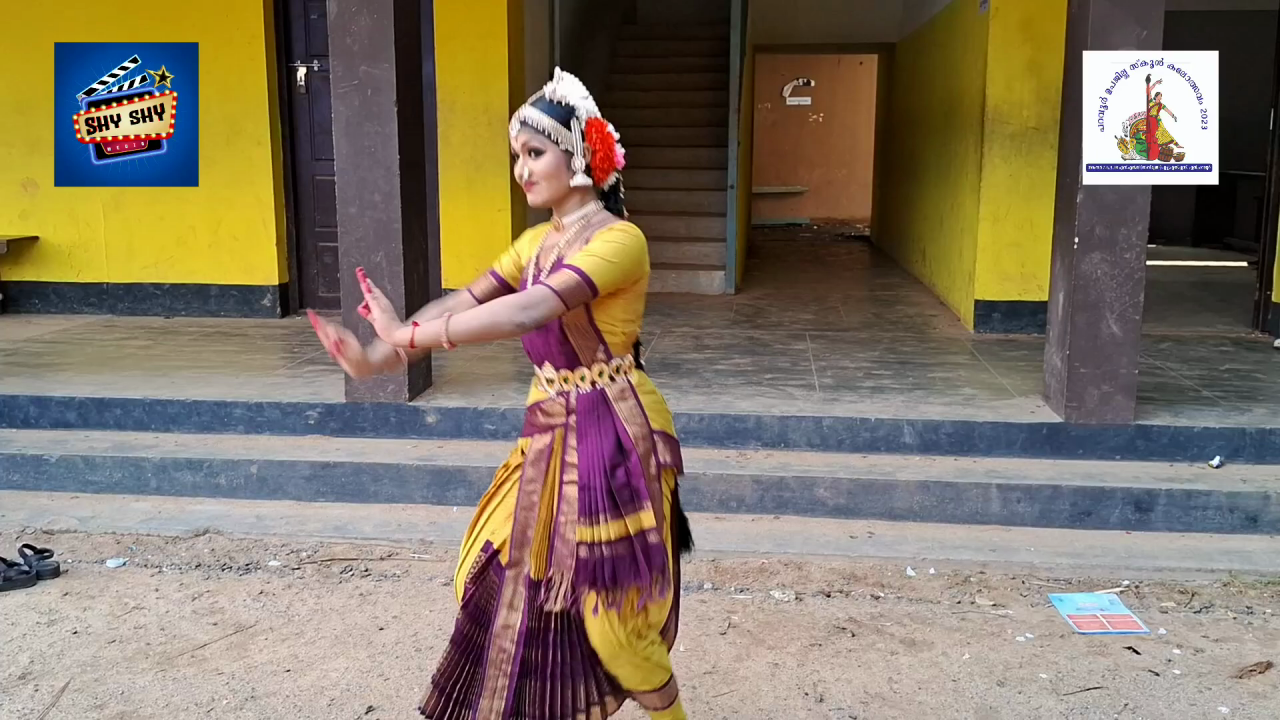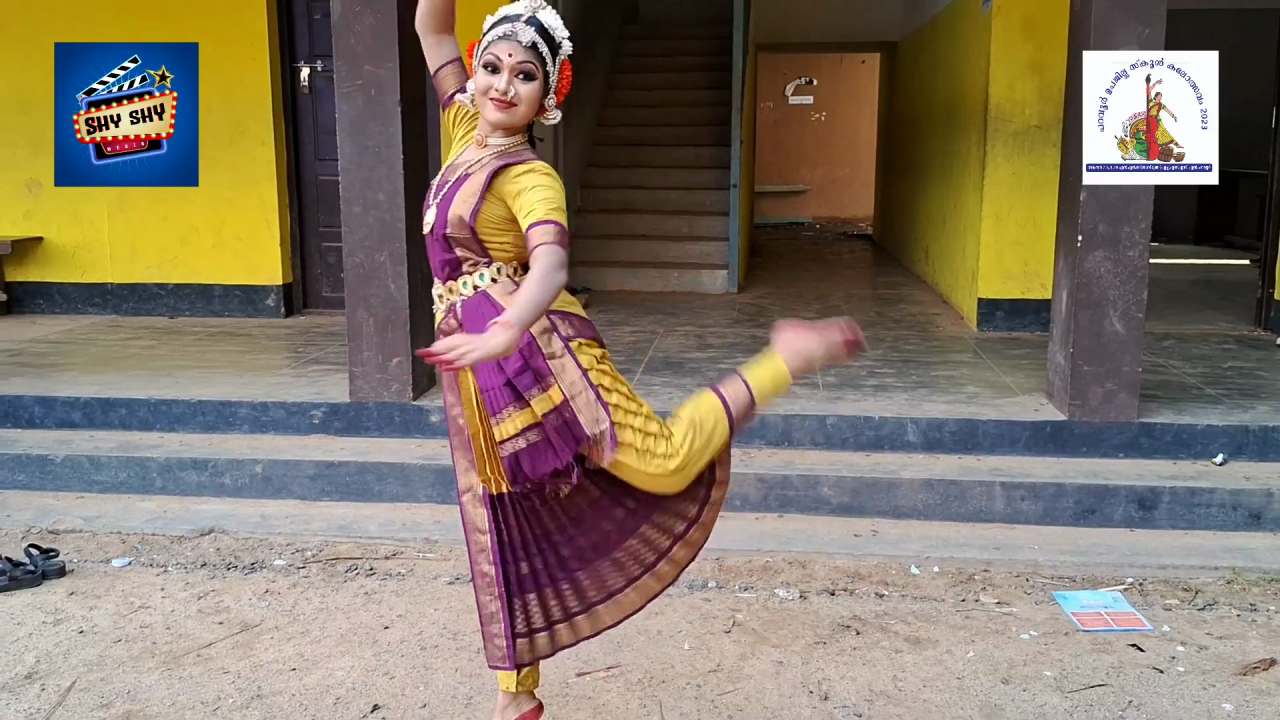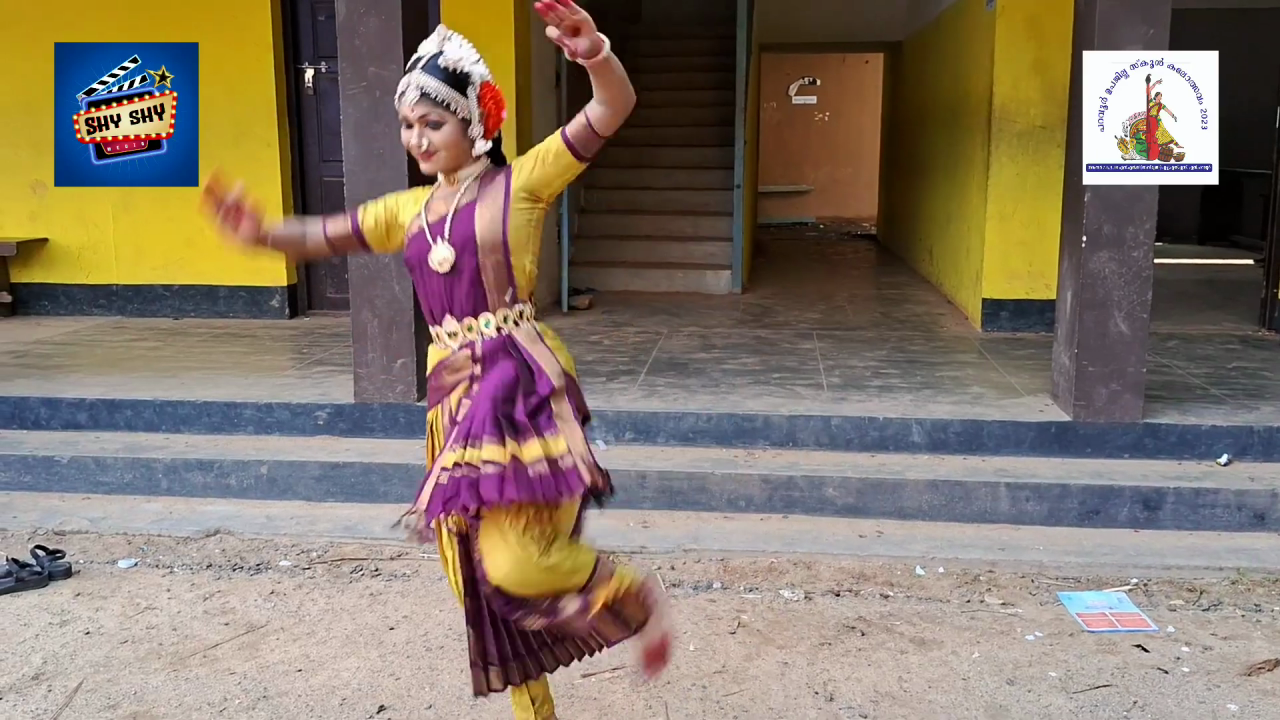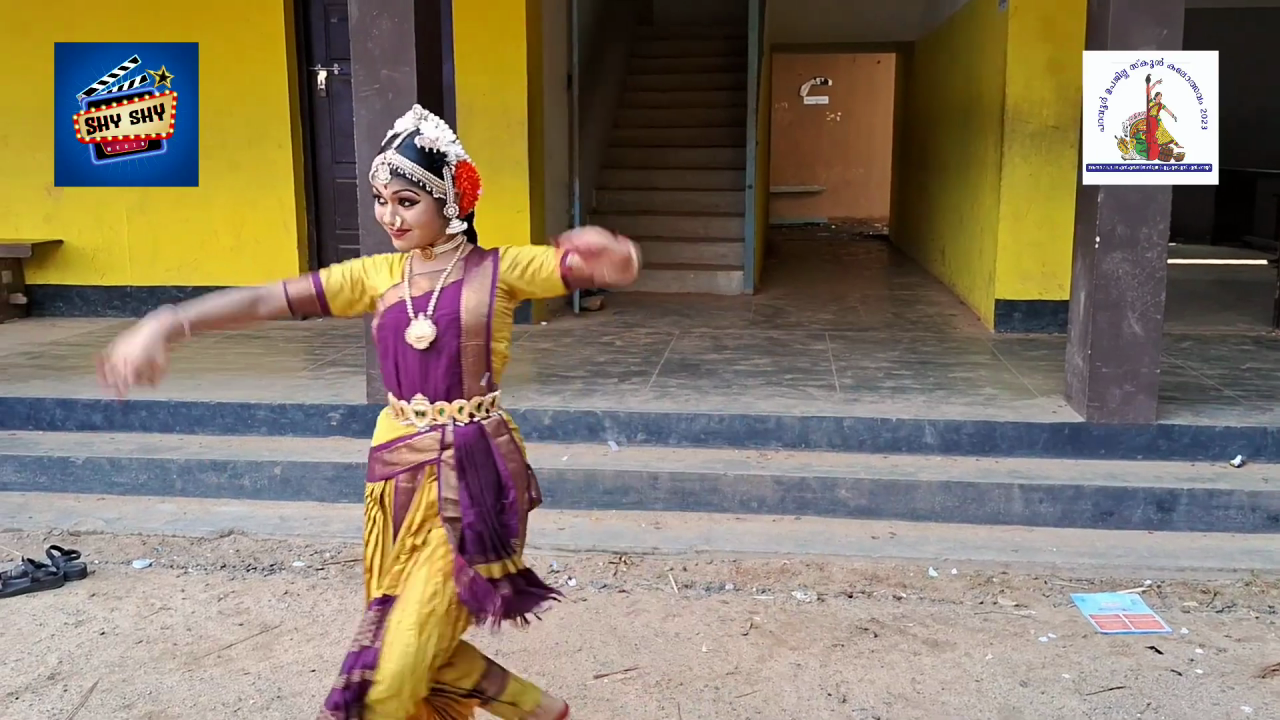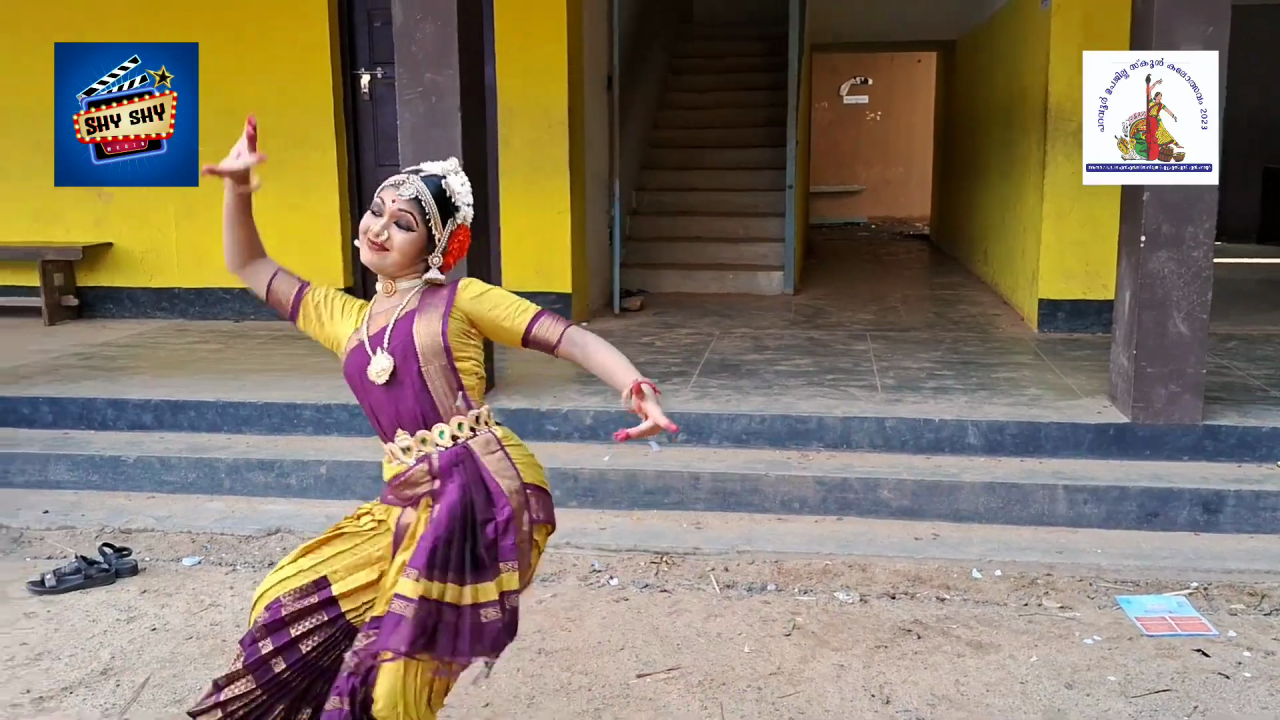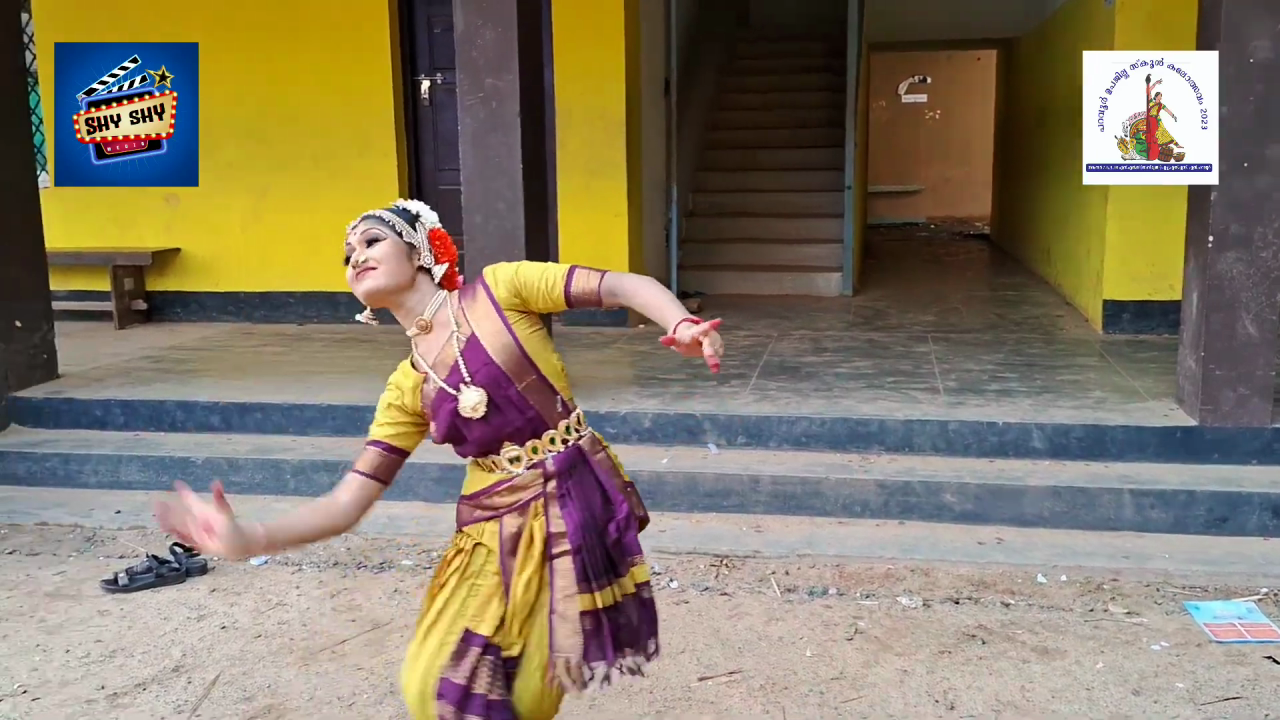
dt=0.3s
person 1, frame 1
left shoulder: (618, 241)
right shoulder: (541, 241)
left elbow: (533, 313)
right elbow: (462, 303)
left wrist: (406, 341)
right wrist: (378, 353)
left hip: (609, 444)
right hip: (547, 439)
left knee: (617, 619)
right knee: (497, 583)
person 1, frame 2
left shoulder: (530, 176)
right shoulder: (471, 134)
left elbow: (548, 267)
left wrist: (506, 330)
left hip: (528, 344)
right hip: (482, 357)
left knee: (664, 460)
right knee: (504, 524)
left ankle: (786, 355)
person 1, frame 3
left shoulder: (528, 182)
right shoulder: (415, 209)
left elbow: (611, 113)
right elbow: (314, 240)
right wrist: (258, 230)
left hip: (518, 386)
right hip: (456, 400)
left knee: (516, 566)
right knee: (482, 584)
left ankle: (628, 594)
person 1, frame 4
left shoulder: (500, 268)
right shoulder: (377, 278)
left elbow: (613, 264)
right elbow: (267, 299)
left wrist: (610, 252)
right wrist: (167, 322)
left hip: (469, 479)
right hip: (398, 479)
right knee: (416, 651)
person 1, frame 5
left shoulder: (459, 300)
right shoulder: (349, 320)
left elbow: (573, 339)
right elbow: (249, 267)
left wrist: (636, 386)
right wrist: (237, 183)
left hip: (482, 500)
right hip: (414, 507)
right knee: (287, 606)
person 1, frame 6
left shoulder: (500, 287)
right shoulder: (407, 387)
left elbow: (630, 286)
right elbow: (345, 506)
left wrist: (682, 323)
right wrist: (245, 540)
left hip: (580, 508)
right hip: (497, 524)
